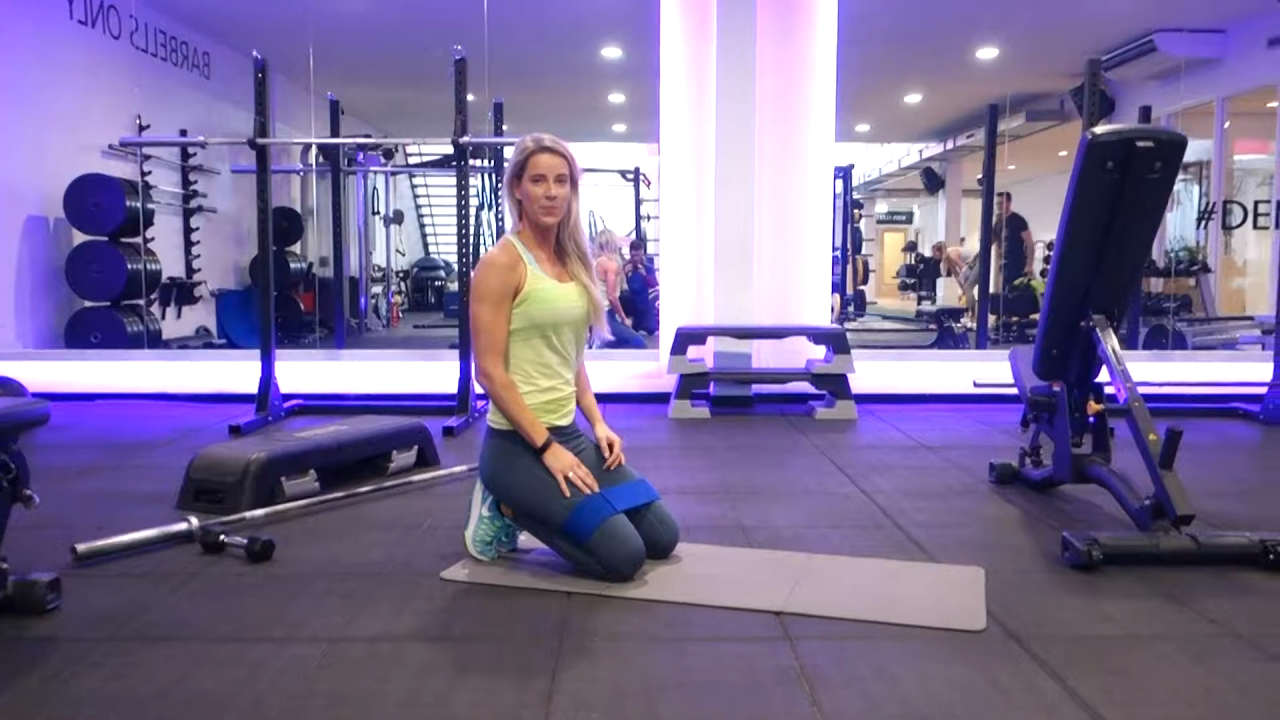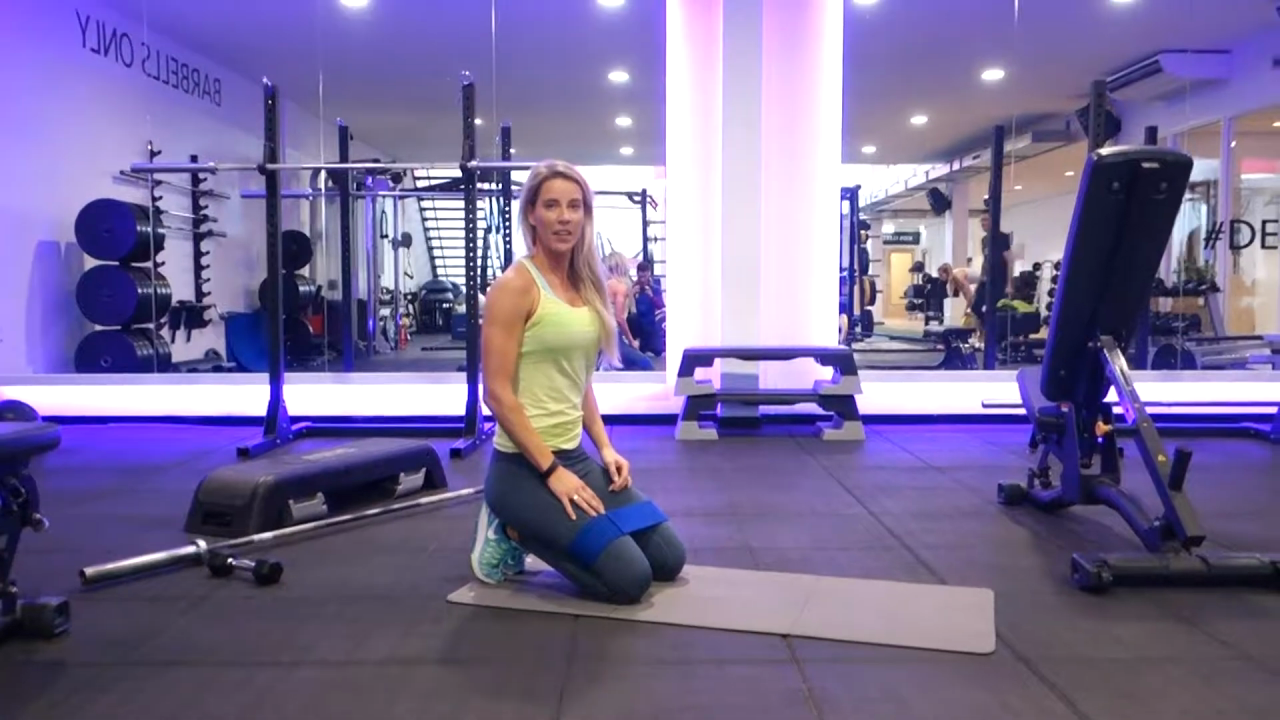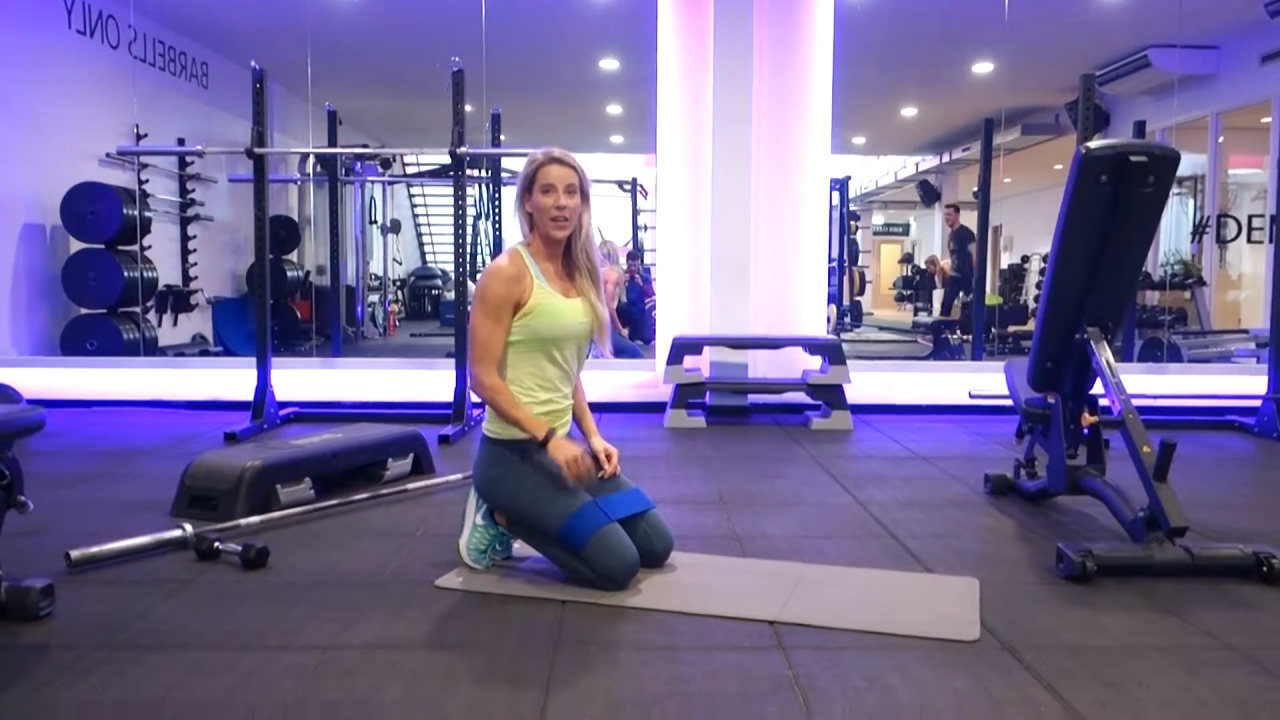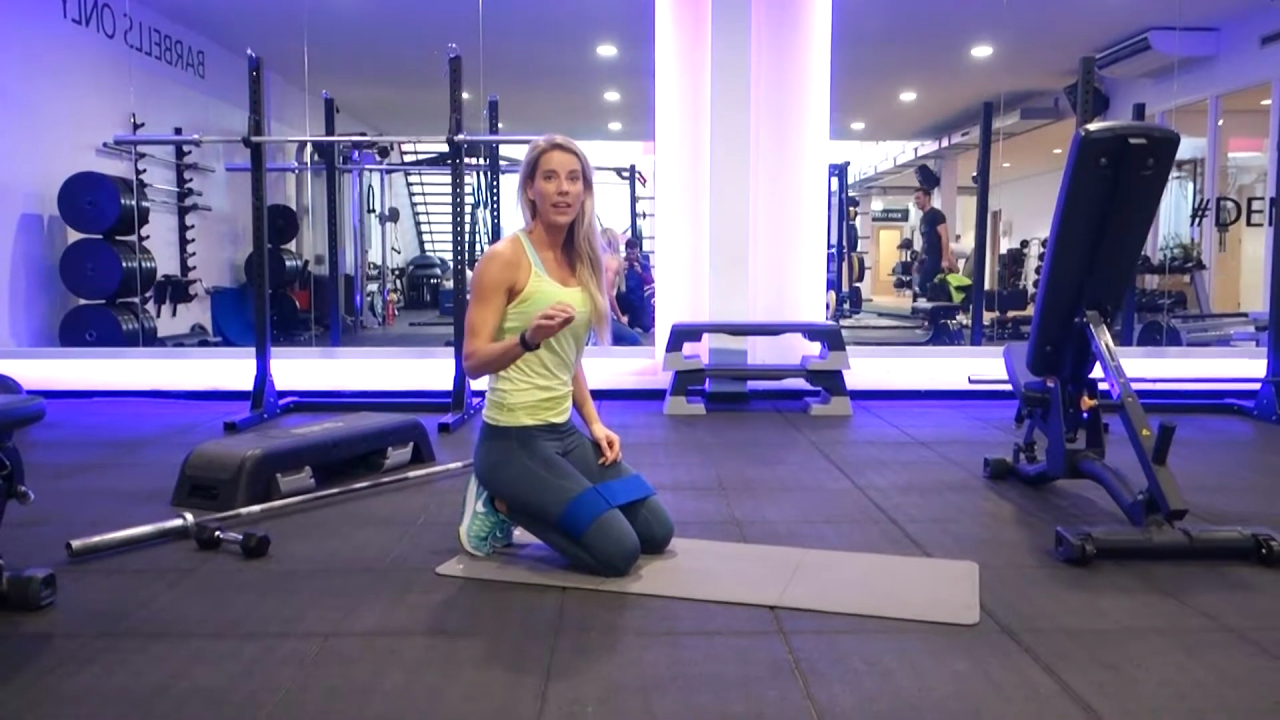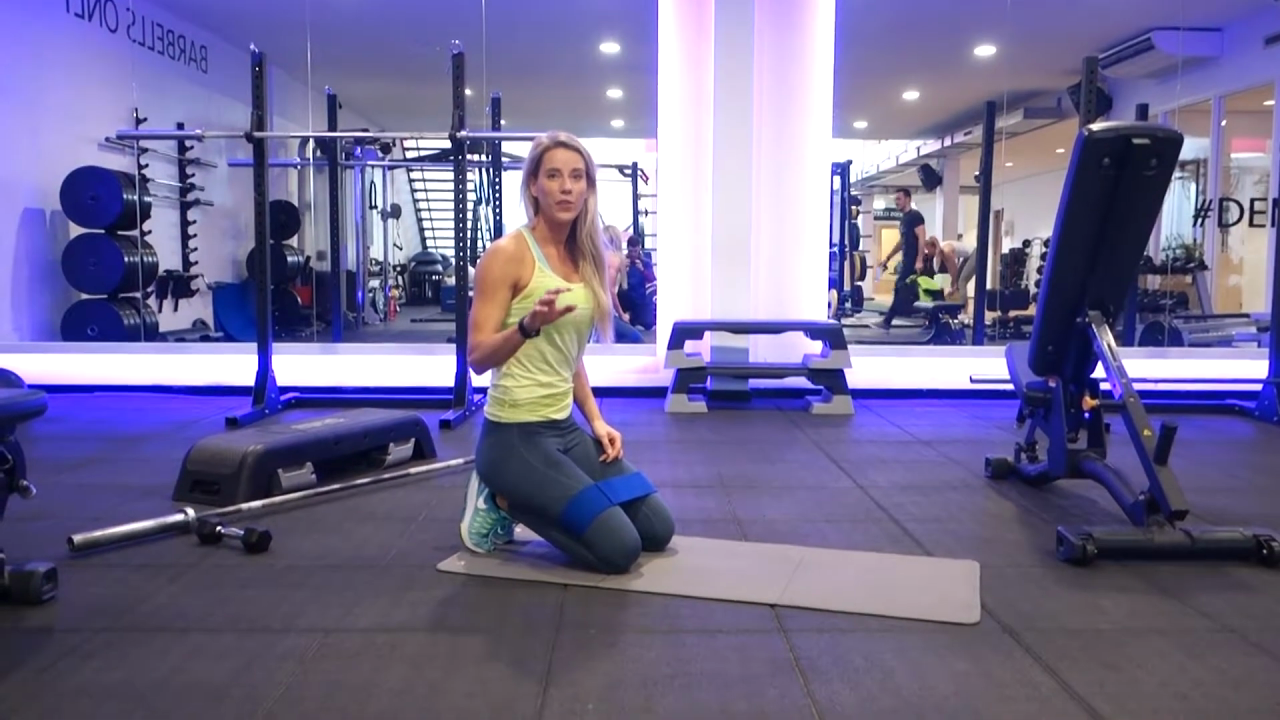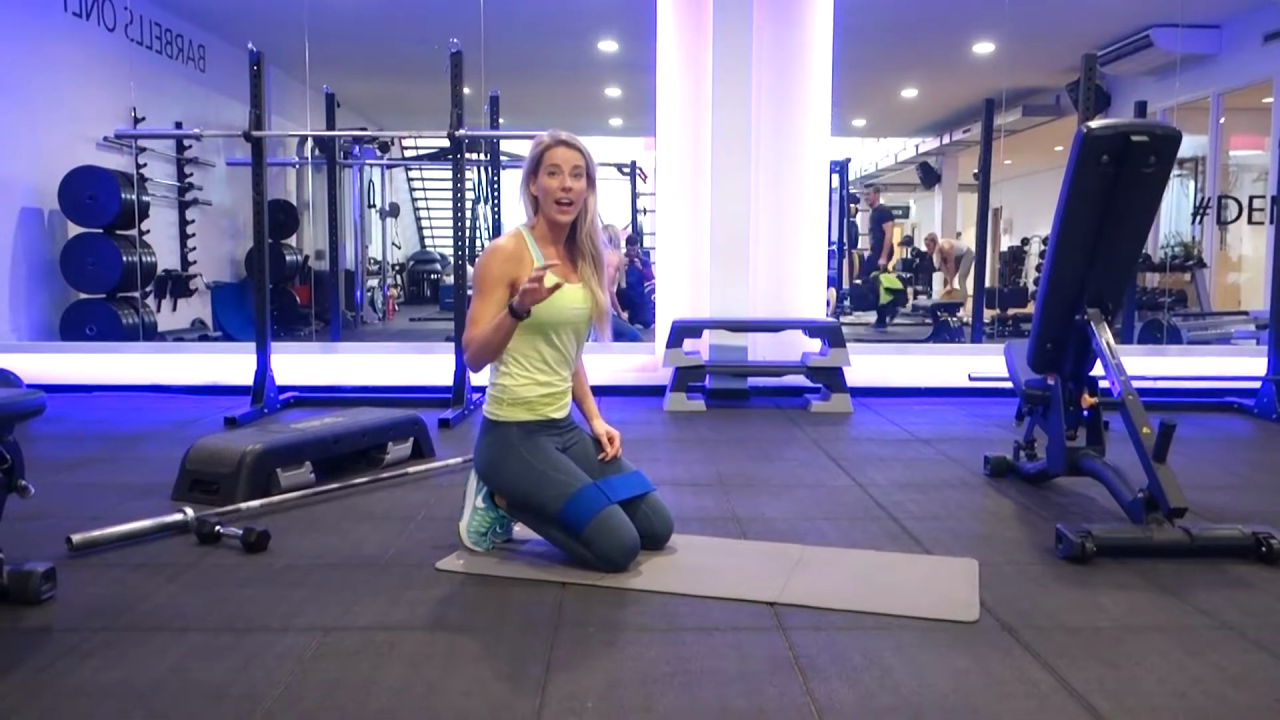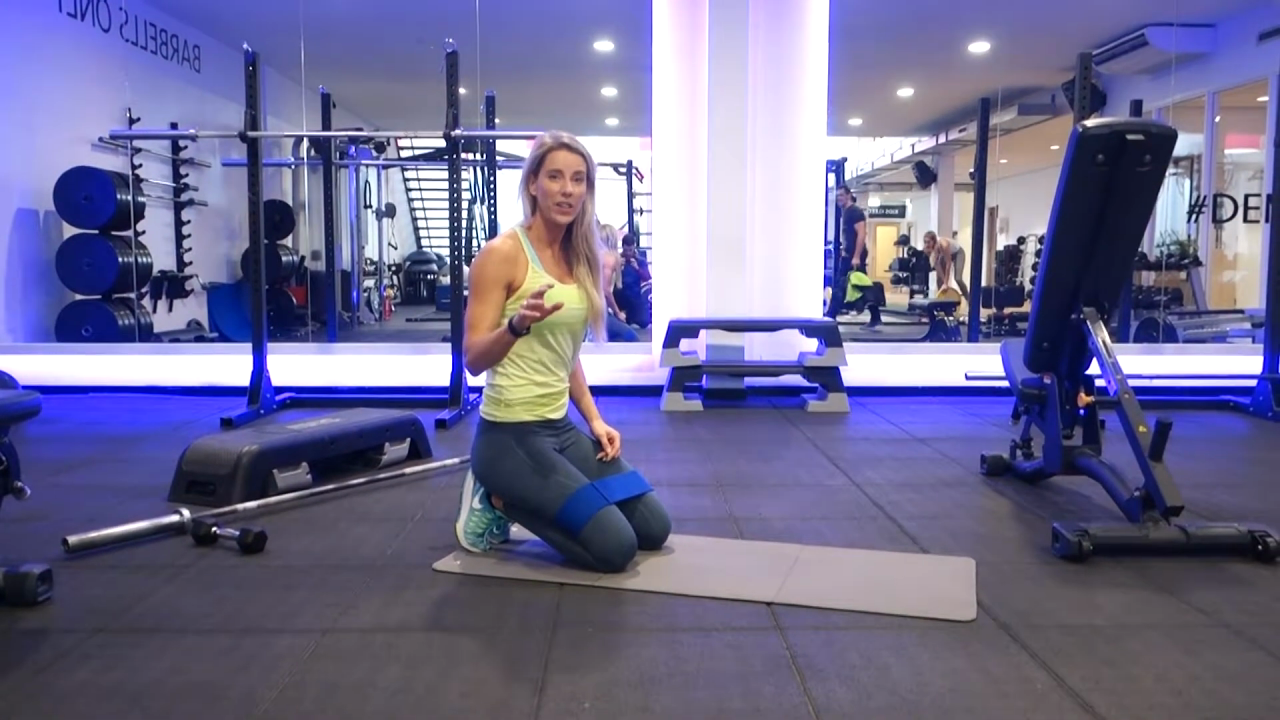
dt=0.3s
person 1, frame 1
left shoulder: (572, 260)
right shoulder: (502, 262)
right elbow: (489, 371)
left wrist: (597, 423)
right wrist: (545, 449)
left hip: (568, 432)
right hip: (518, 444)
left knee: (661, 538)
right knee: (622, 557)
left ankle: (527, 508)
right ankle: (505, 514)
person 1, frame 2
left shoulder: (585, 285)
right shoulder: (515, 286)
right elbow: (497, 394)
left wrist: (604, 447)
right wrist: (551, 472)
left hip: (575, 456)
right hip: (524, 467)
left knee: (669, 559)
right knee: (629, 578)
left ankle: (535, 530)
right ankle: (511, 535)
person 1, frame 3
left shoulder: (580, 273)
right shoulder: (507, 273)
right elbow: (483, 377)
left wrist: (591, 434)
right wrist: (548, 438)
left hip: (561, 439)
right hip: (513, 452)
left knee: (656, 546)
right knee: (617, 565)
left ankle: (520, 515)
right ankle: (499, 520)
person 1, frame 4
left shoulder: (581, 260)
right shoulder: (504, 259)
right elbow: (474, 360)
left wrist: (594, 422)
right wrist: (529, 338)
left hip: (564, 432)
right hip: (511, 440)
left knee: (656, 533)
right knee: (618, 551)
left ankle: (525, 503)
right ankle: (500, 507)
person 1, frame 5
left shoulder: (585, 258)
right shoulder: (507, 254)
right elbow: (478, 357)
left wrist: (595, 419)
right wrist: (528, 324)
left hip: (566, 428)
right hip: (514, 435)
left knee: (657, 530)
right knee: (618, 548)
left ankle: (523, 500)
right ankle: (501, 504)
person 1, frame 6
left shoulder: (584, 257)
right shoulder: (506, 252)
right elbow: (473, 356)
left wrist: (594, 418)
right wrist: (519, 307)
left hip: (564, 427)
right hip: (511, 434)
left knee: (656, 529)
right knee: (617, 547)
left ankle: (524, 497)
right ankle: (500, 502)
person 1, frame 7
left shoulder: (580, 259)
right shoulder: (502, 254)
right elbow: (474, 358)
left wrist: (594, 420)
right wrist: (517, 323)
left hip: (562, 429)
right hip: (510, 435)
left knee: (653, 529)
right knee: (614, 548)
left ankle: (522, 498)
right ankle: (497, 504)
